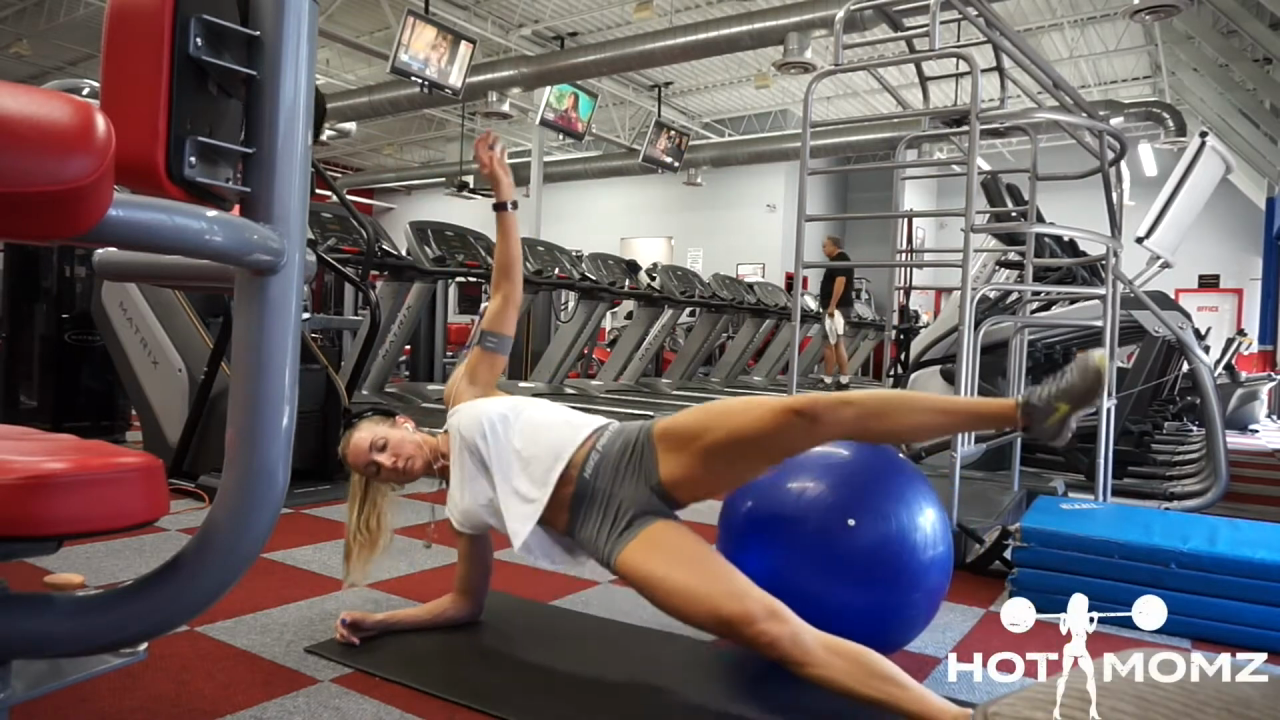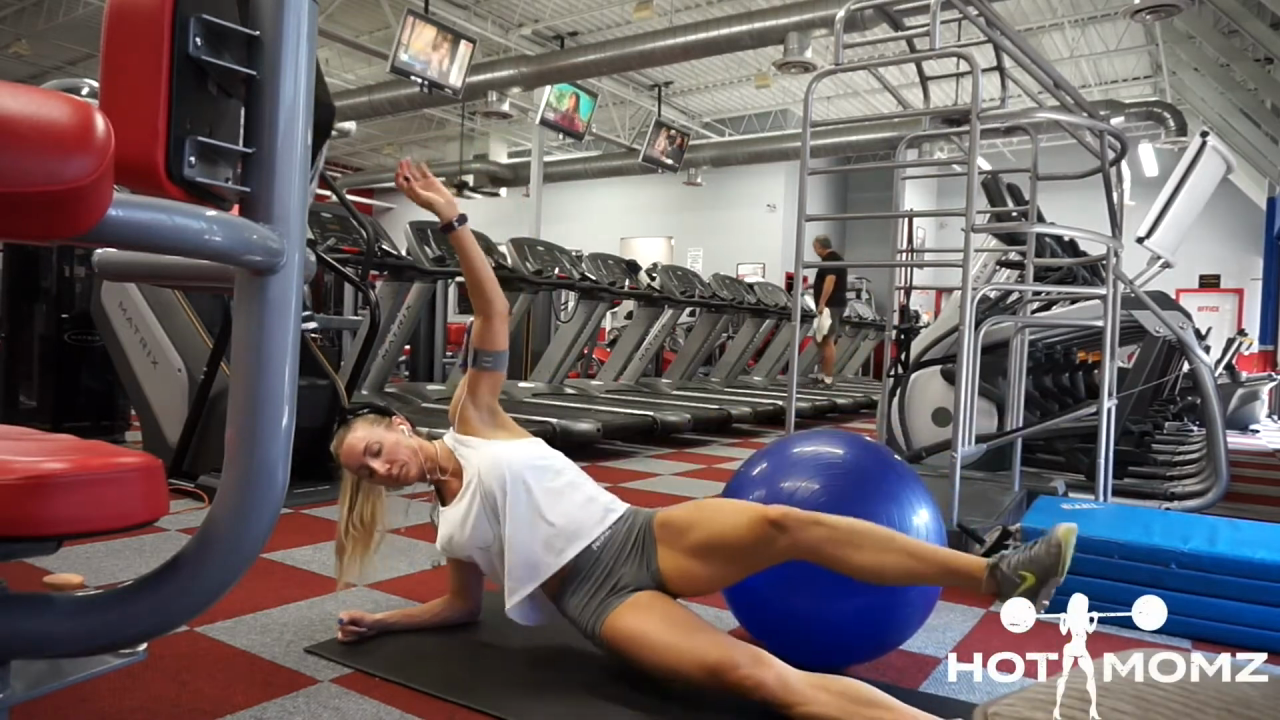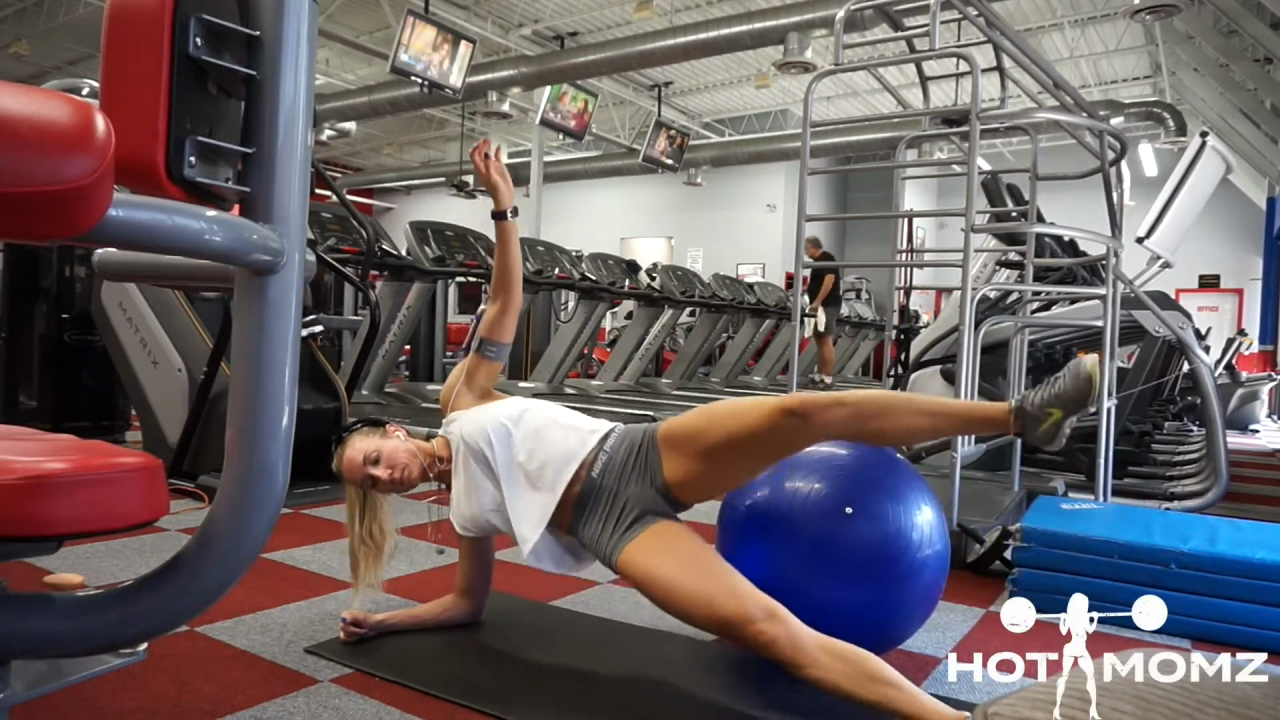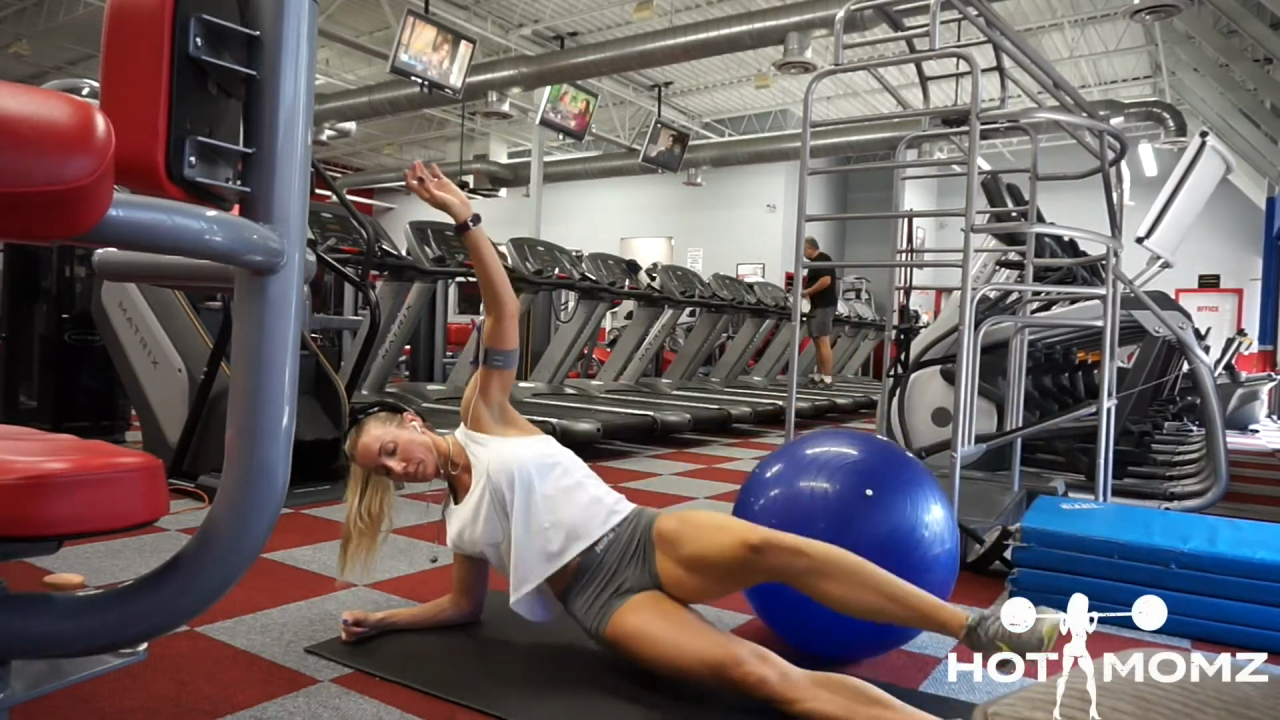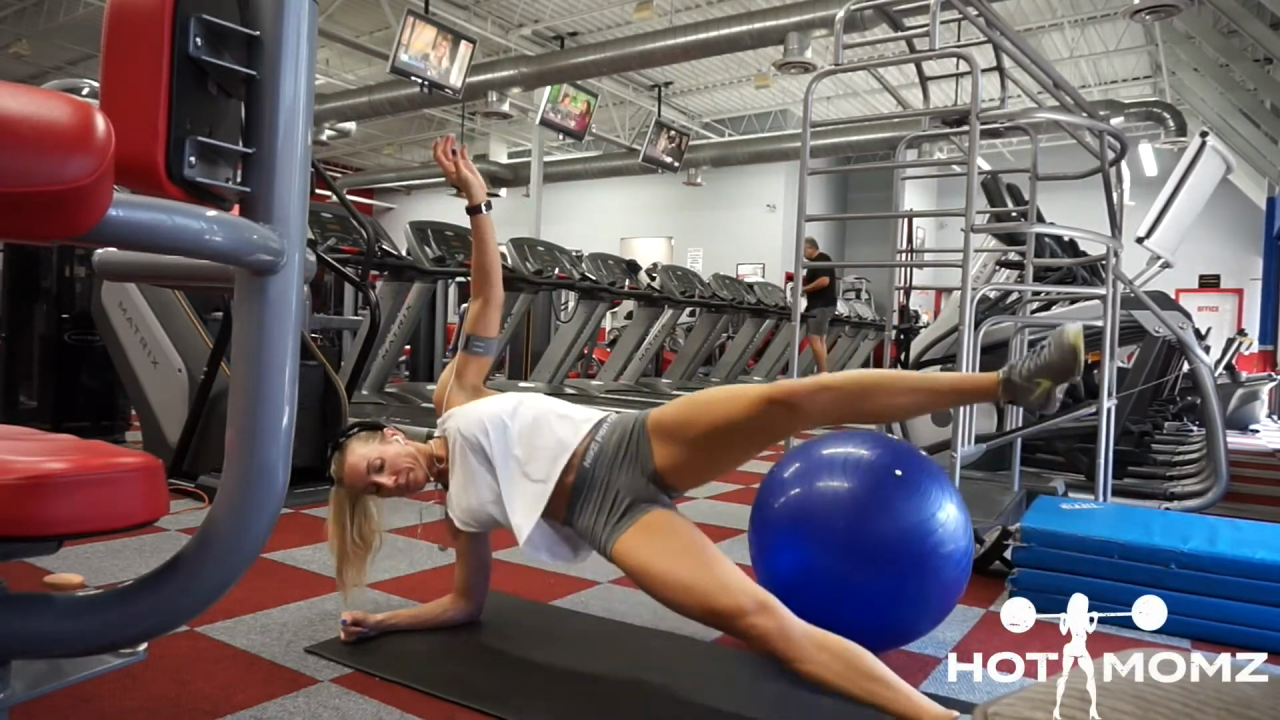
dt=0.5s
person 1, frame 1
left shoulder: (465, 392)
right shoulder: (460, 505)
left elbow: (507, 292)
right elbow: (466, 605)
left wrist: (503, 194)
right wrist: (378, 621)
left hip: (639, 456)
right hip: (610, 523)
left knee: (810, 412)
right knee: (770, 629)
left ankle: (1023, 410)
person 1, frame 2
left shoulder: (472, 420)
right shoulder: (449, 528)
left elbow: (493, 310)
right elbow: (461, 606)
left wrist: (451, 218)
right wrist: (377, 621)
left hip: (637, 535)
right hip: (601, 599)
left knee: (785, 524)
left ankle: (997, 574)
person 1, frame 3
left shoulder: (461, 395)
right shoulder: (462, 510)
left elbow: (507, 299)
right elbow: (468, 603)
left wrist: (502, 203)
right wrist: (380, 621)
left hip: (641, 457)
right hip: (613, 526)
left knee: (802, 410)
right knee: (770, 631)
left ankle: (1017, 414)
person 1, frame 4
left shoulder: (483, 414)
right shoulder: (460, 523)
left elbow: (504, 311)
right elbow: (465, 605)
left wrist: (463, 217)
right wrist: (380, 619)
left hip: (638, 536)
right hip: (605, 600)
left knee: (766, 547)
left ankle: (974, 624)
person 1, frame 5
left shoulder: (454, 394)
right shoulder: (457, 506)
left elbow: (489, 294)
right elbow: (467, 603)
left wrist: (474, 199)
right wrist: (379, 621)
left hip: (630, 448)
right hip: (611, 514)
left knee: (792, 397)
right knee: (761, 619)
left ankle: (1003, 383)
